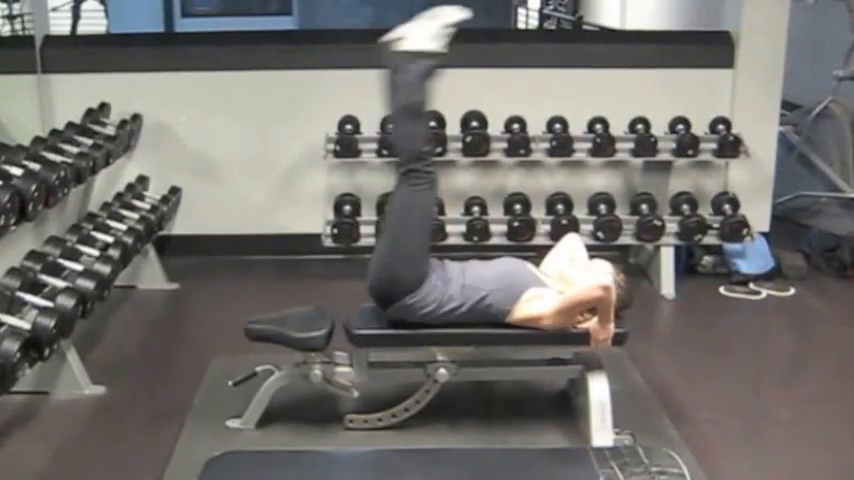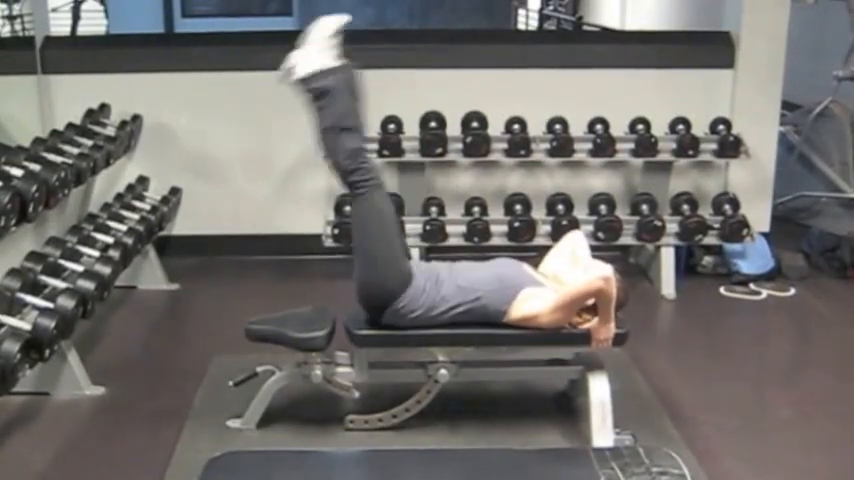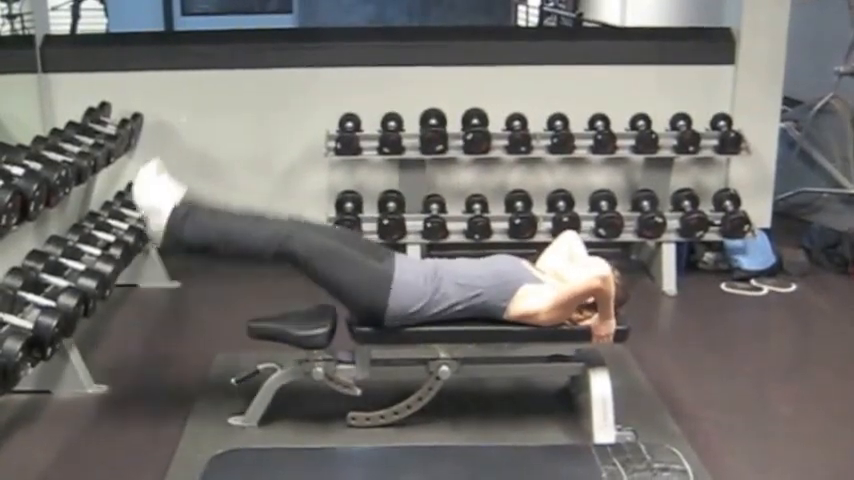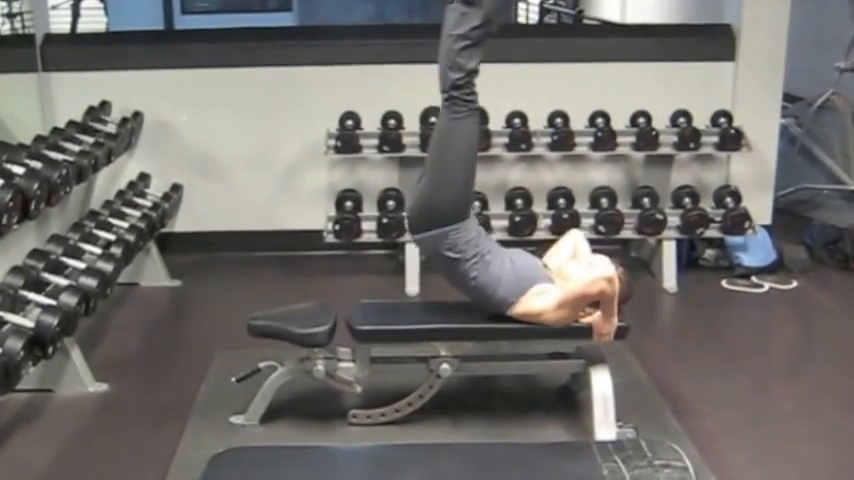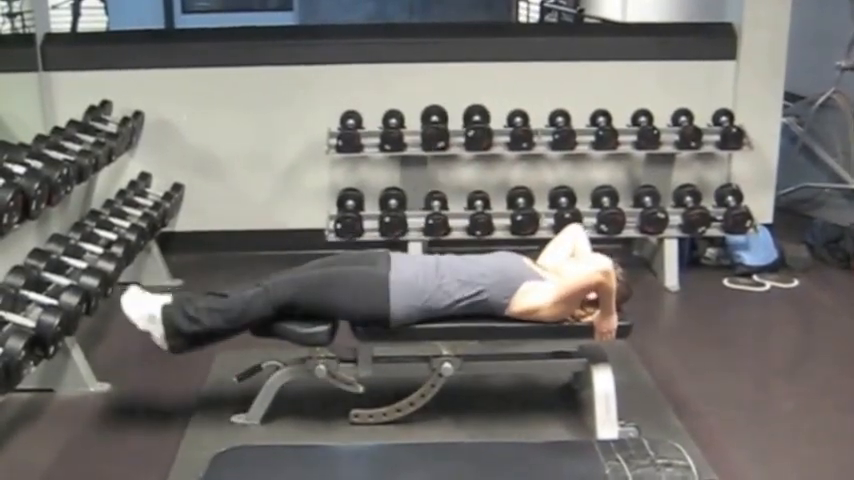
dt=1s
person 1, frame 1
left shoulder: (550, 308)
right shoulder: (555, 284)
left elbow: (598, 286)
right elbow: (571, 236)
left wrist: (604, 324)
left hip: (406, 290)
right hip: (422, 283)
left knee: (418, 171)
left ankle: (414, 51)
right ankle: (412, 56)
person 1, frame 2
left shoulder: (547, 309)
right shoulder: (541, 286)
left elbow: (602, 277)
right elbow: (575, 236)
left wrist: (605, 324)
left hip: (396, 297)
right hip: (404, 286)
left knee: (363, 180)
left ankle: (321, 73)
person 1, frame 3
left shoulder: (545, 305)
right shoulder: (540, 277)
left elbow: (602, 273)
right elbow: (569, 235)
left wrist: (605, 322)
left hip: (397, 297)
right hip: (405, 271)
left knee: (293, 242)
right knee: (302, 235)
left ankle: (175, 222)
right ankle: (177, 215)
person 1, frame 4
left shoulder: (551, 307)
right shoulder: (549, 280)
left elbow: (605, 278)
right elbow: (574, 234)
left wrist: (607, 316)
left hip: (441, 227)
right hip: (447, 232)
person 1, frame 5
left shoulder: (548, 301)
right shoulder: (545, 273)
left elbow: (602, 269)
right elbow: (573, 228)
left wrist: (608, 315)
right wrist: (588, 258)
left hip: (402, 296)
right hip: (406, 268)
left knee: (286, 291)
right knee: (296, 275)
left ankle: (174, 322)
right ankle: (180, 317)
